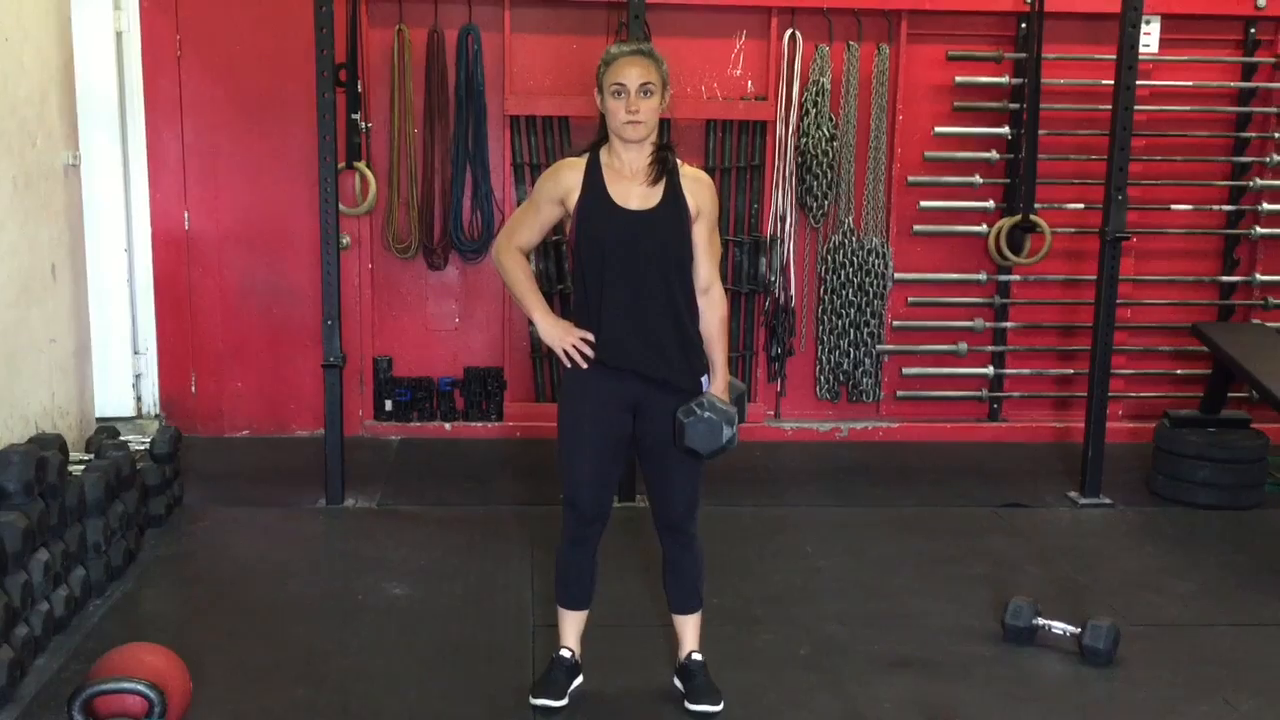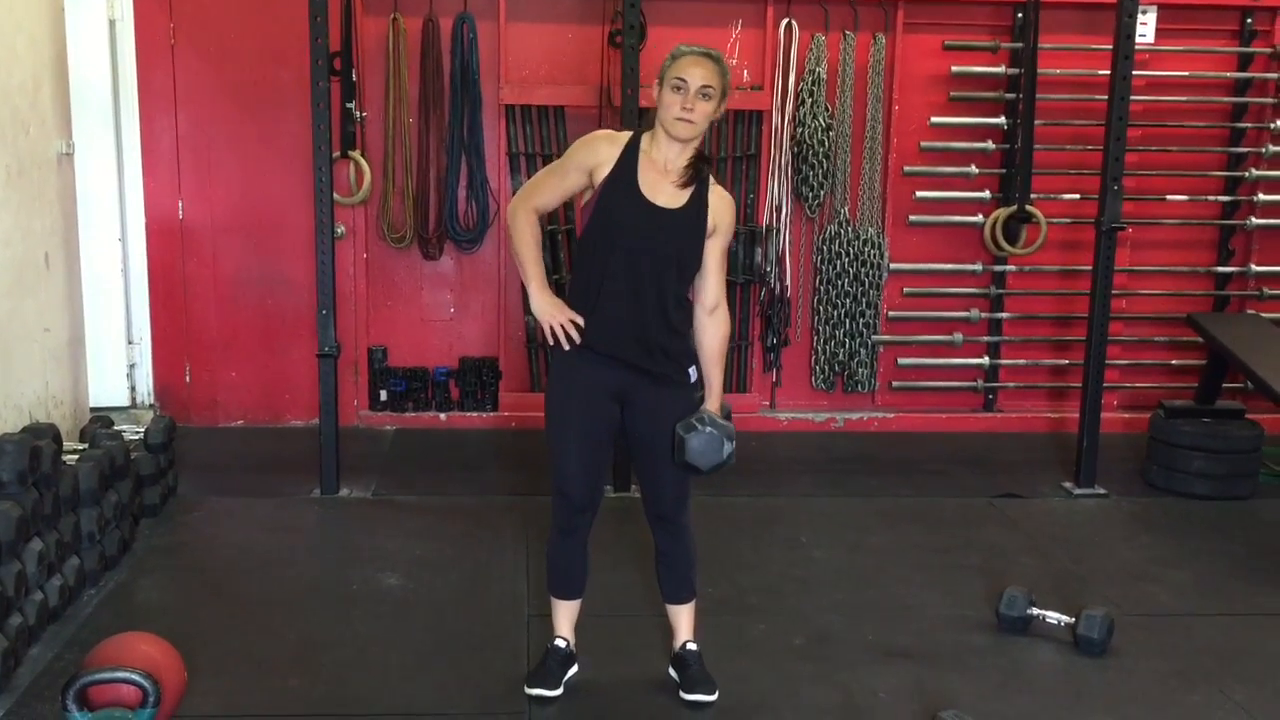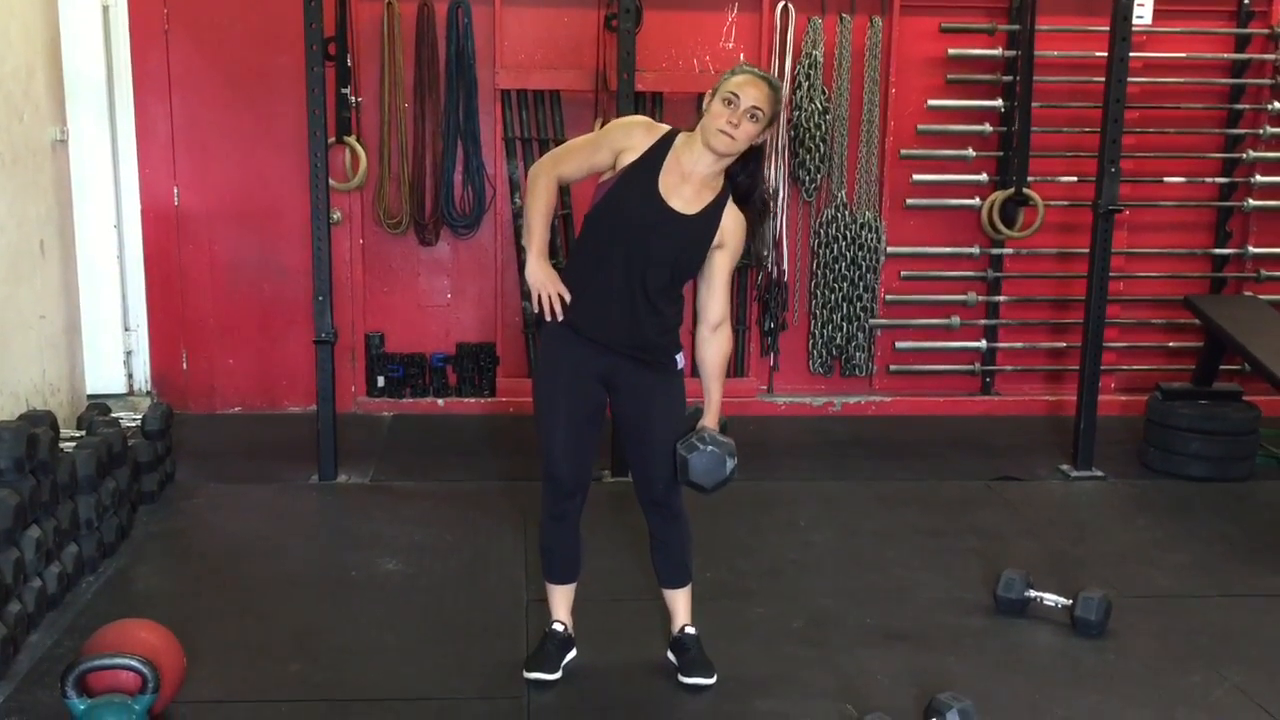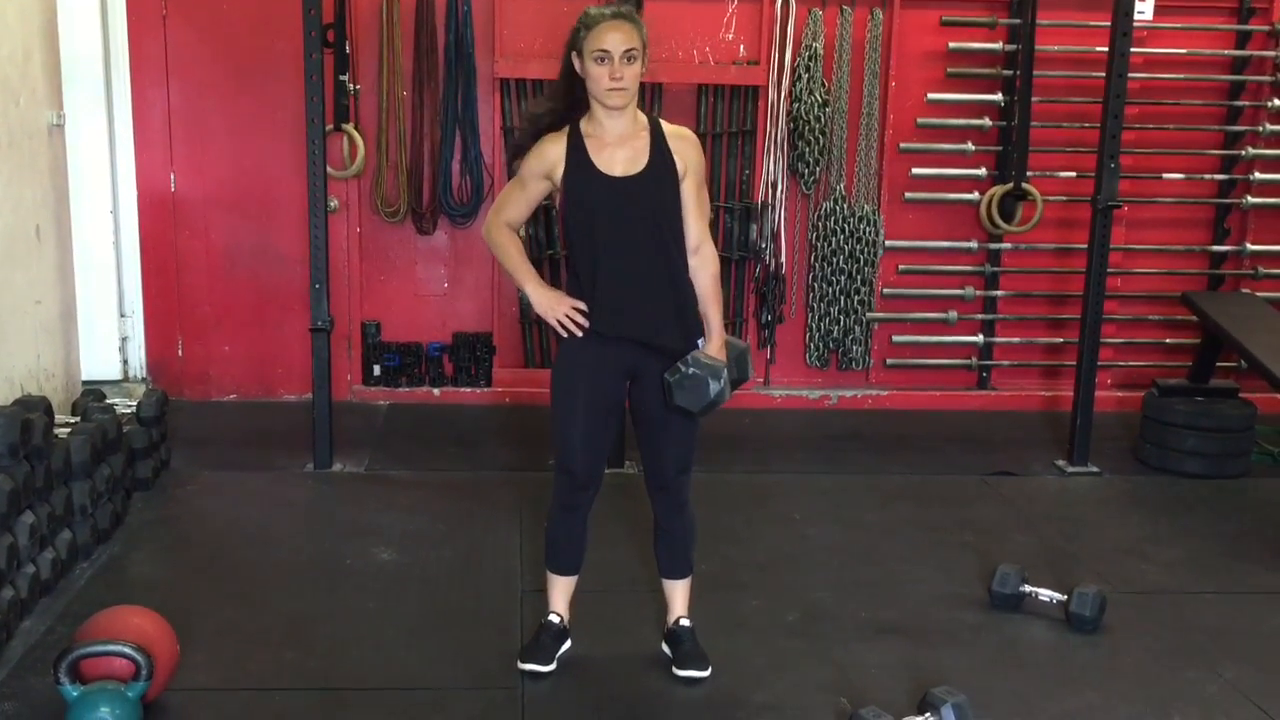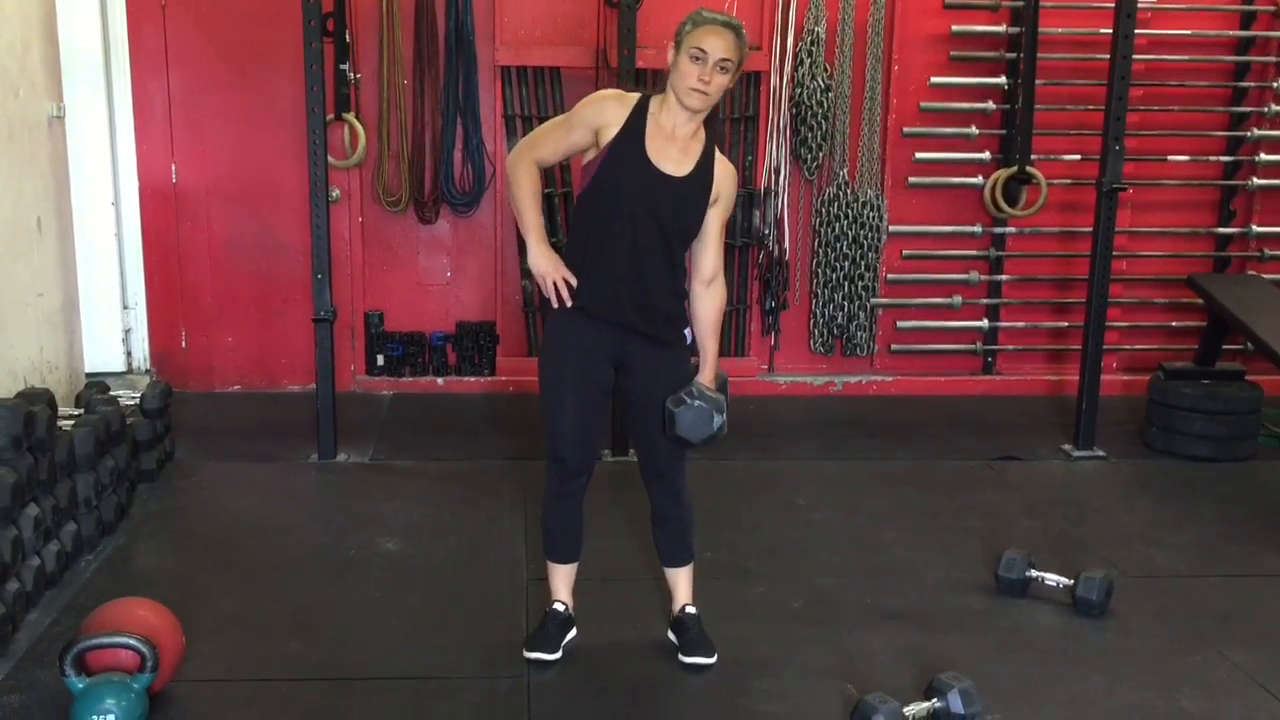
dt=1s
person 1, frame 1
left shoulder: (694, 186)
right shoulder: (571, 178)
left elbow: (709, 290)
right elbow: (509, 247)
left wrist: (721, 378)
right wrist: (545, 321)
left hip: (675, 380)
right hip: (596, 378)
left knee: (678, 520)
right knee: (583, 517)
left ankle: (690, 659)
right ankle: (567, 655)
person 1, frame 2
left shoulder: (716, 203)
right shoulder: (604, 152)
left elbow: (711, 306)
right elbow: (524, 207)
left wrist: (714, 395)
right wrist: (539, 293)
left hip: (665, 374)
right hip: (585, 363)
left knee: (669, 510)
right knee: (573, 504)
left ankle: (685, 648)
right ankle: (562, 644)
person 1, frame 3
left shoulder: (729, 220)
right shoulder: (636, 138)
left elbow: (714, 322)
right elbow: (546, 172)
left wrist: (712, 414)
right wrist: (536, 261)
left hip: (650, 361)
right hip: (571, 344)
left knee: (661, 494)
right knee: (563, 488)
left ankle: (683, 632)
right ankle: (560, 628)
person 1, frame 4
left shoulder: (680, 145)
right shoulder: (554, 152)
left elbow: (699, 248)
right elbow: (498, 225)
left wrist: (716, 336)
right wrist: (538, 293)
left hip: (671, 343)
right hip: (592, 343)
left knee: (670, 484)
right knee: (575, 481)
left ankle: (679, 624)
right ankle: (555, 621)
person 1, frame 5
left shoulder: (719, 174)
right shoulder: (612, 112)
left elbow: (708, 277)
right elbow: (524, 159)
left wrist: (709, 369)
right wrist: (537, 246)
left hip: (659, 338)
right hip: (579, 324)
left knee: (665, 471)
right knee: (568, 466)
left ankle: (684, 611)
right ankle: (560, 608)
